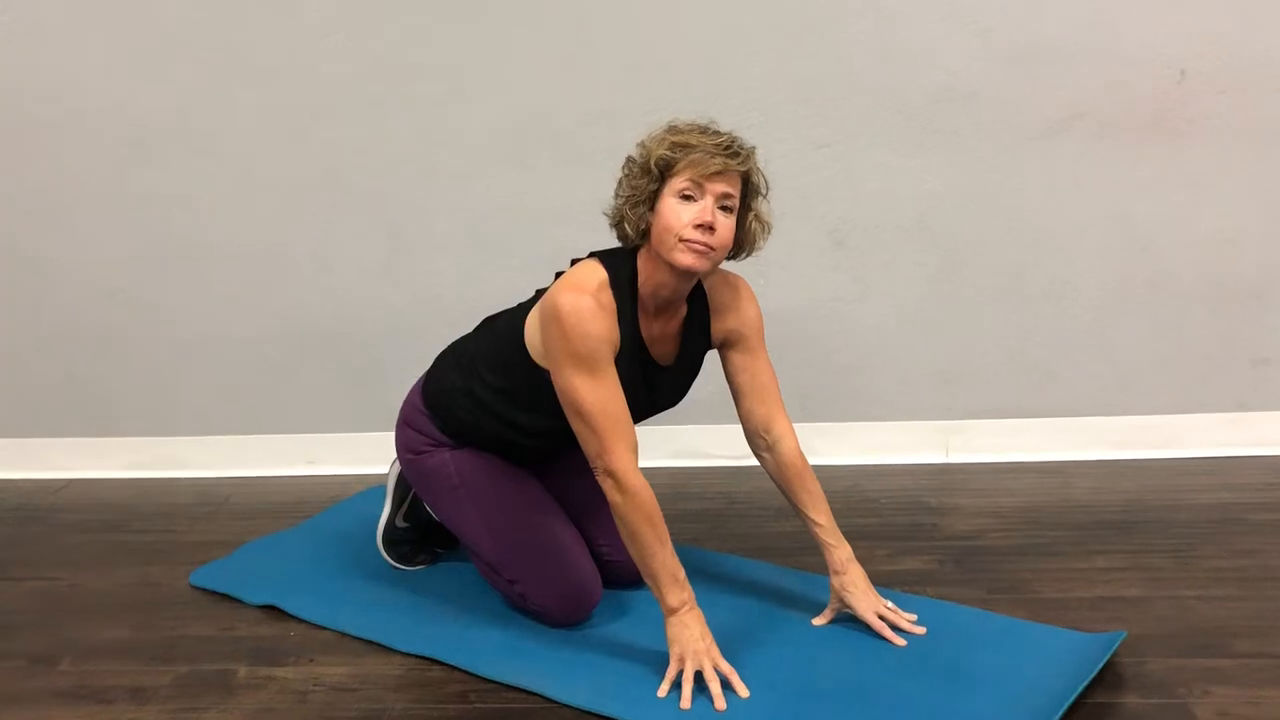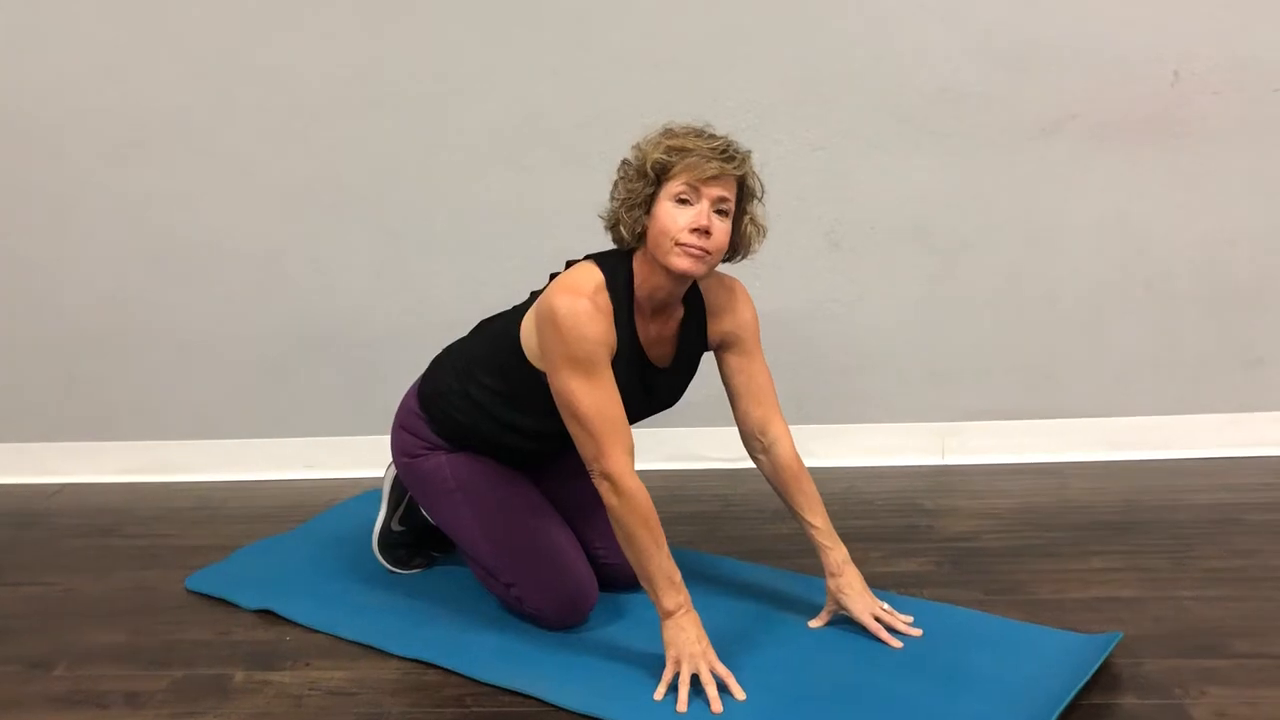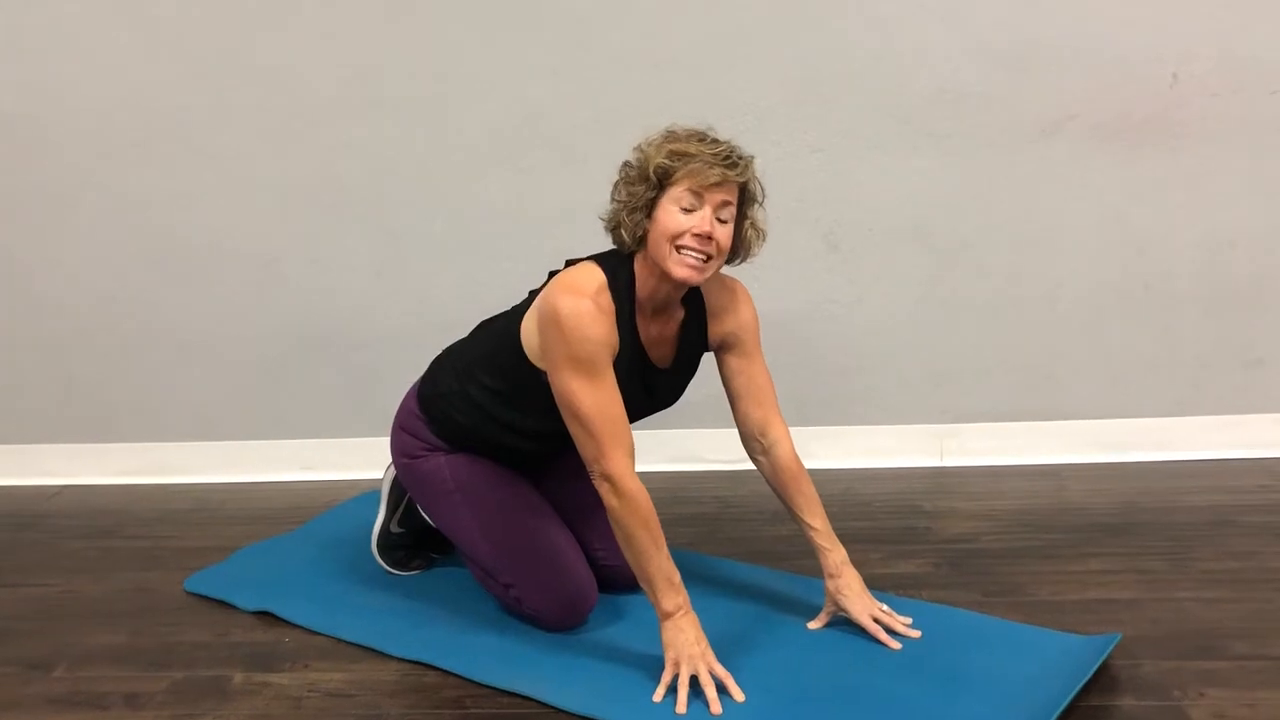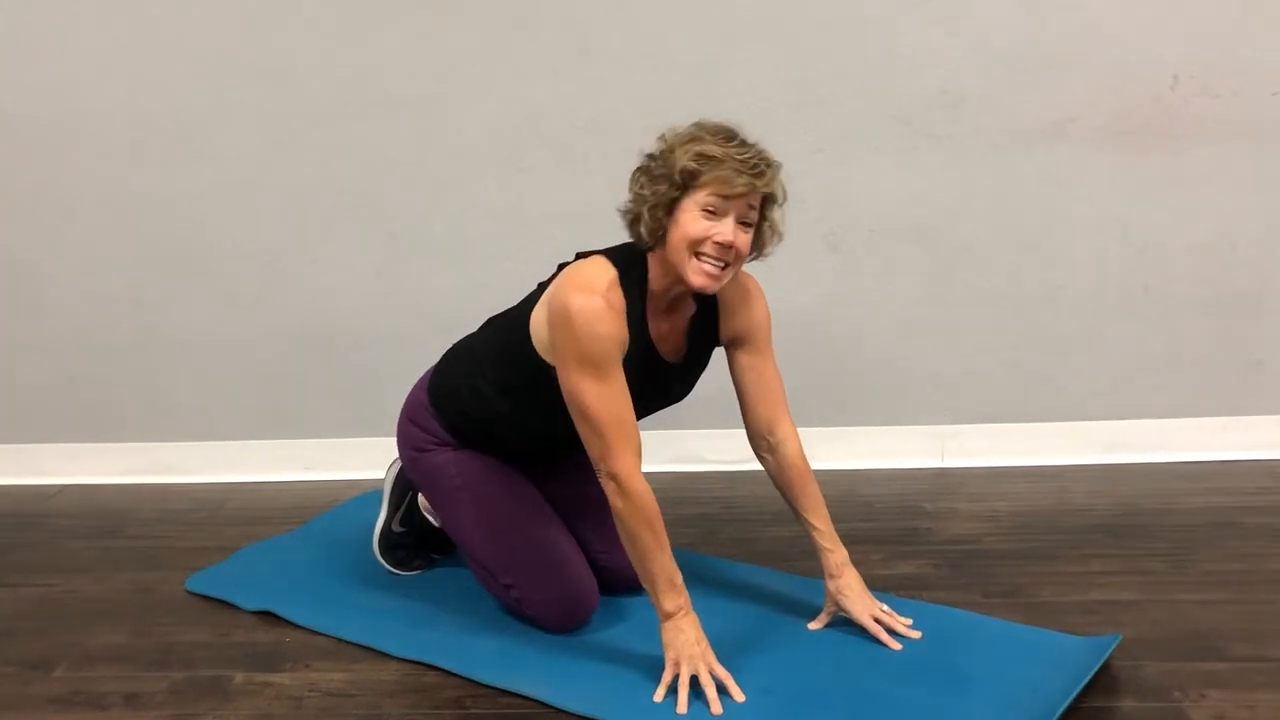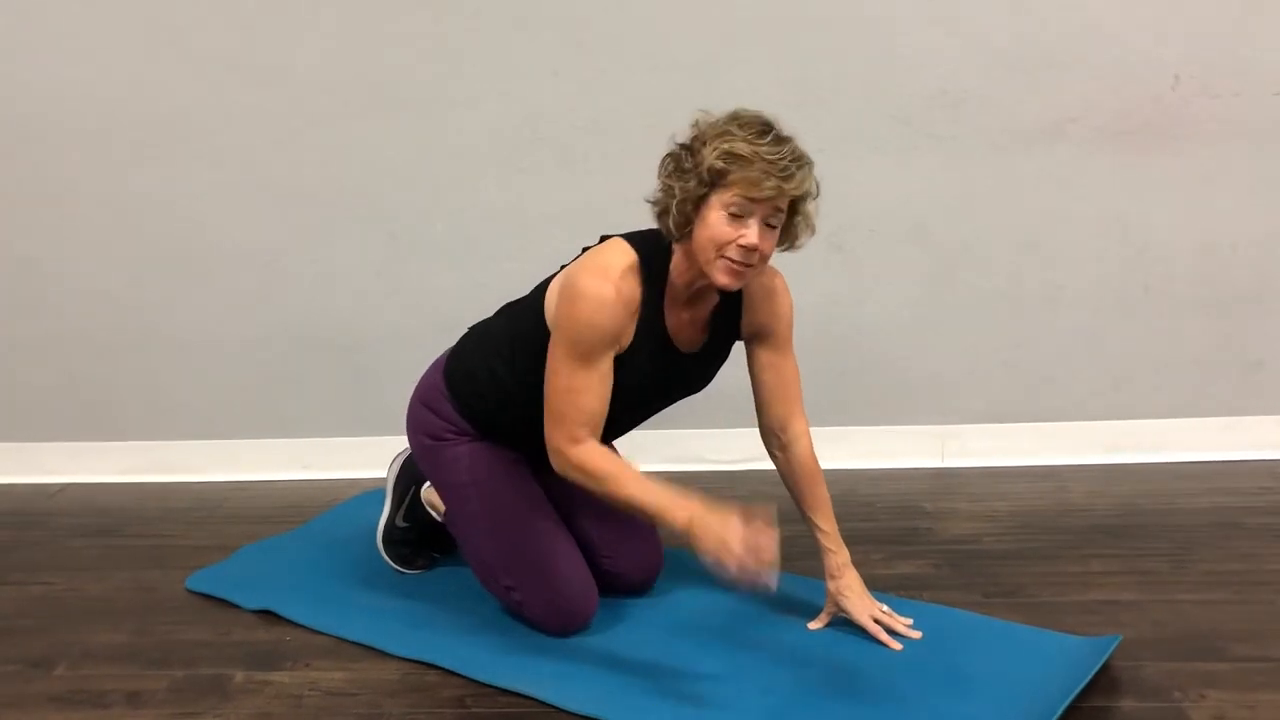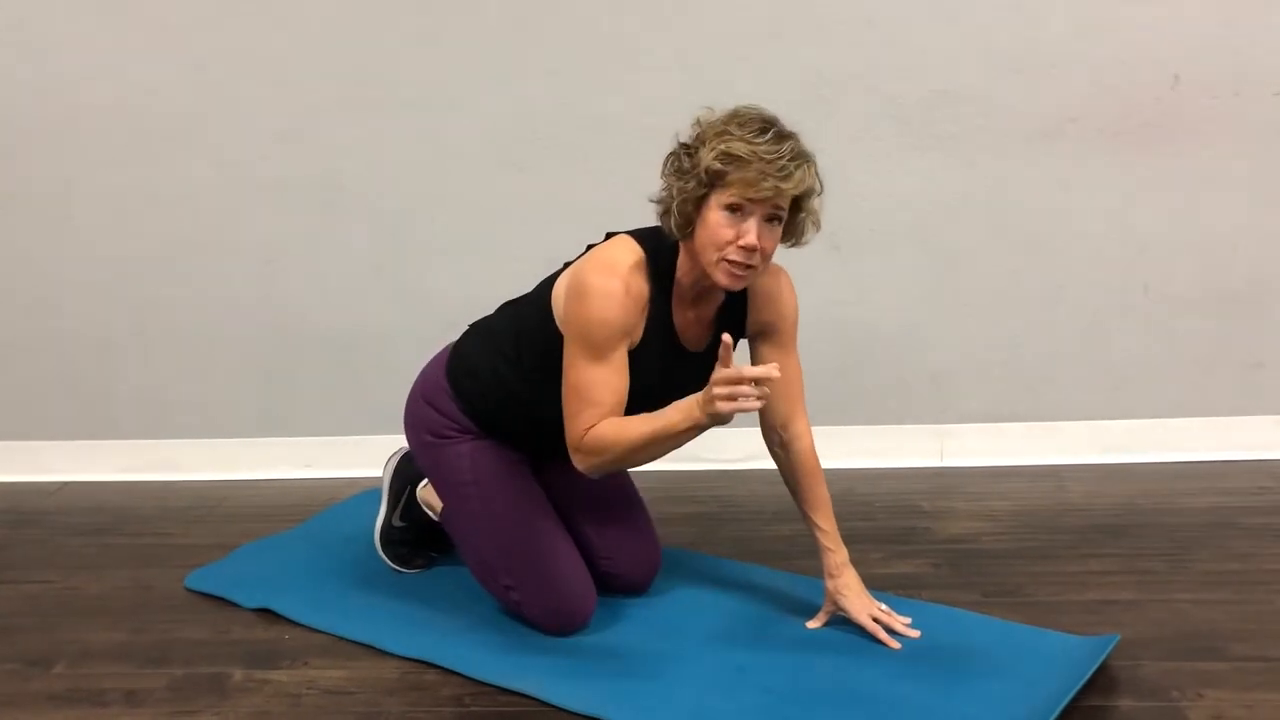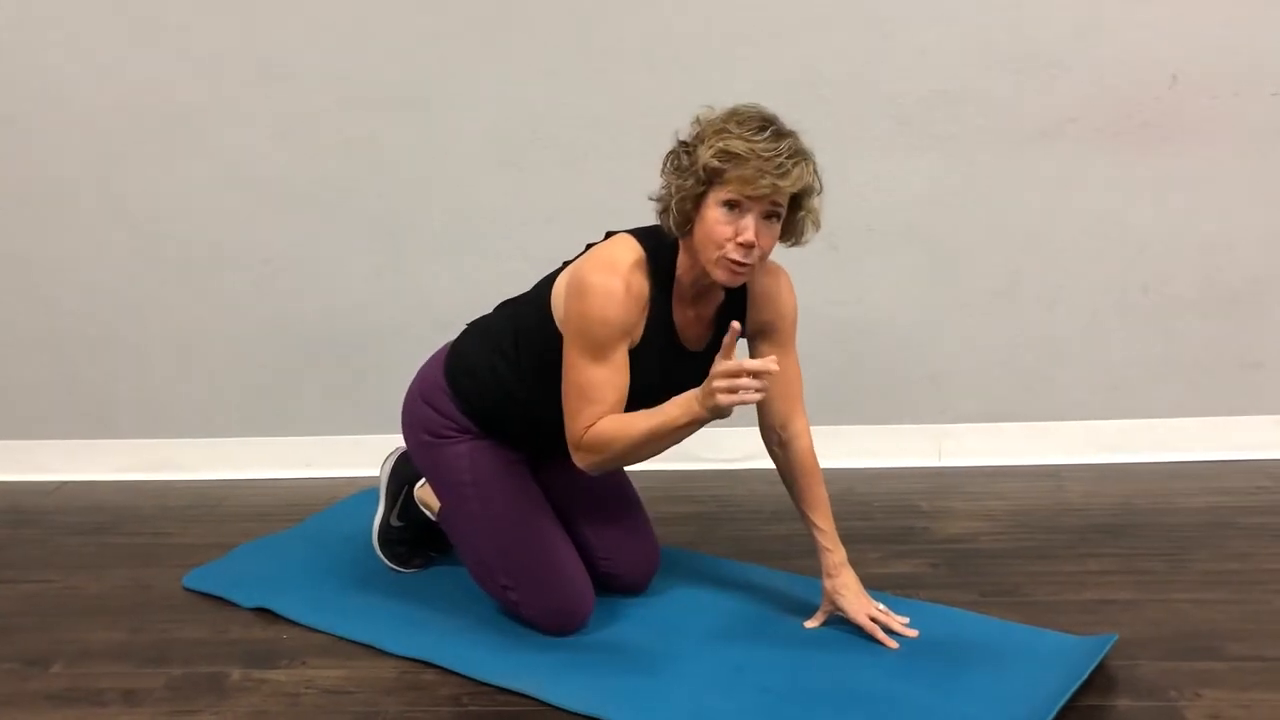
dt=0.3s
person 1, frame 1
left shoulder: (729, 302)
right shoulder: (582, 303)
left elbow: (772, 436)
right elbow: (617, 470)
left wrist: (843, 564)
right wrist: (681, 611)
left hip: (545, 437)
right hip: (452, 431)
left knee: (627, 566)
right knee: (568, 596)
left ankle: (497, 507)
right ankle: (430, 503)
person 1, frame 2
left shoulder: (724, 305)
right shoulder: (579, 305)
left elbow: (768, 438)
right elbow: (614, 473)
left wrist: (839, 565)
right wrist: (677, 614)
left hip: (540, 442)
right hip: (448, 436)
left knee: (623, 569)
right knee: (564, 600)
left ankle: (494, 514)
right ankle: (424, 509)
person 1, frame 3
left shoulder: (725, 304)
right shoulder: (580, 306)
left elbow: (767, 439)
right elbow: (614, 475)
left wrist: (838, 566)
right wrist: (676, 616)
left hip: (539, 439)
right hip: (447, 436)
left knee: (623, 569)
right knee: (564, 600)
left ankle: (491, 513)
right ankle: (424, 508)
person 1, frame 4
left shoulder: (738, 301)
right shoulder: (591, 302)
left elbow: (775, 438)
right elbow: (621, 475)
left wrist: (839, 567)
right wrist: (676, 618)
left hip: (548, 438)
right hip: (454, 432)
left knee: (624, 572)
right knee: (564, 604)
left ankle: (485, 512)
right ankle: (427, 508)
person 1, frame 5
left shoulder: (763, 293)
right shoulder: (605, 286)
left elbow: (787, 434)
right elbow: (569, 450)
left wrist: (839, 567)
right wrist: (694, 520)
left hip: (555, 428)
right hip: (465, 417)
left knee: (634, 573)
right knee: (564, 608)
left ankle: (495, 507)
right ankle: (431, 500)
person 1, frame 6
left shoulder: (768, 291)
right shoulder: (613, 283)
left elbow: (788, 432)
right elbow: (589, 449)
left wrist: (838, 566)
right wrist: (704, 410)
left hip: (550, 427)
right hip: (466, 413)
left knee: (633, 574)
right knee: (561, 608)
left ankle: (494, 502)
right ankle: (425, 497)
person 1, frame 7
left shoulder: (767, 291)
right shoulder: (614, 281)
left elbow: (787, 431)
right elbow: (590, 448)
left wrist: (835, 566)
right wrist: (703, 403)
left hip: (550, 424)
right hip: (463, 412)
left knee: (631, 572)
right knee: (560, 607)
left ankle: (496, 504)
right ankle: (424, 498)
